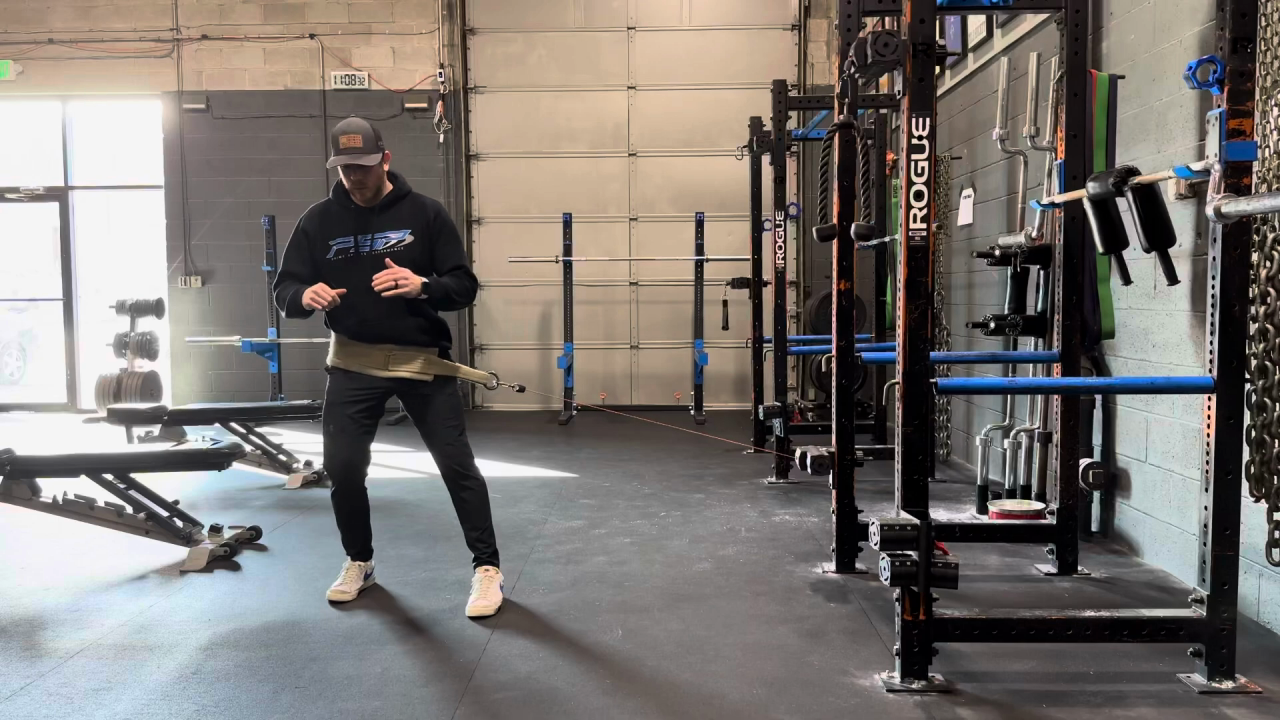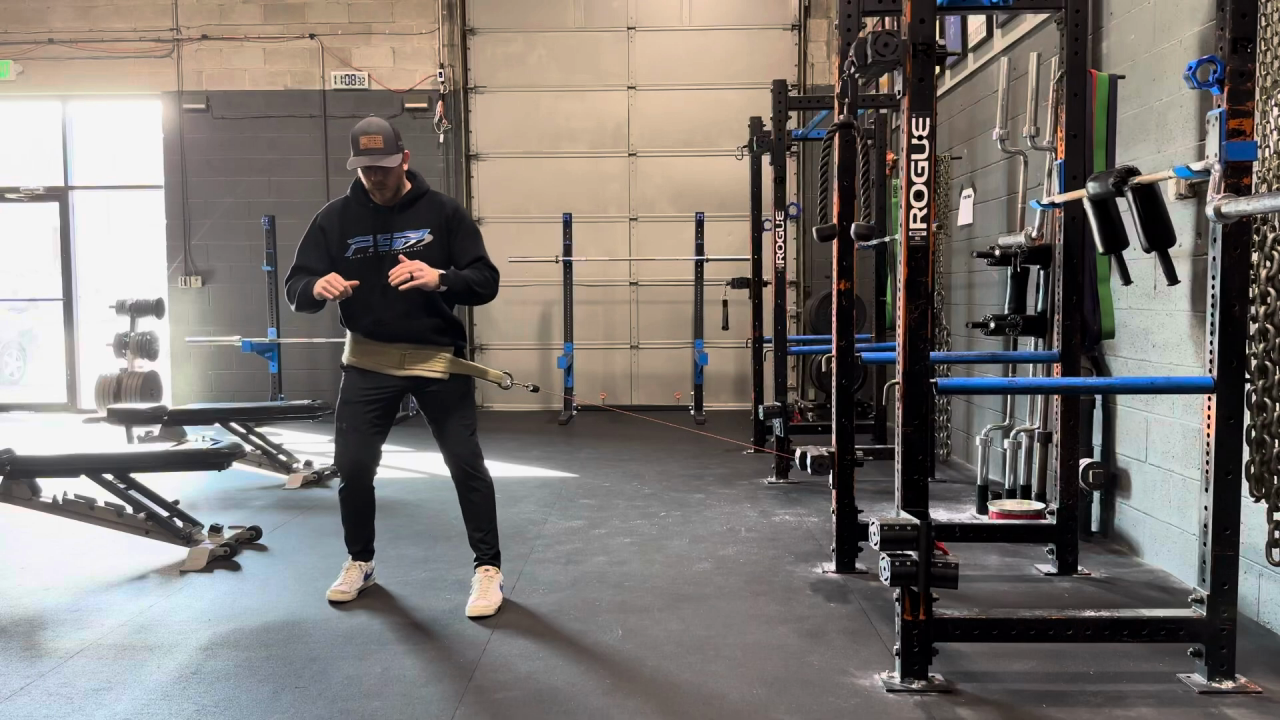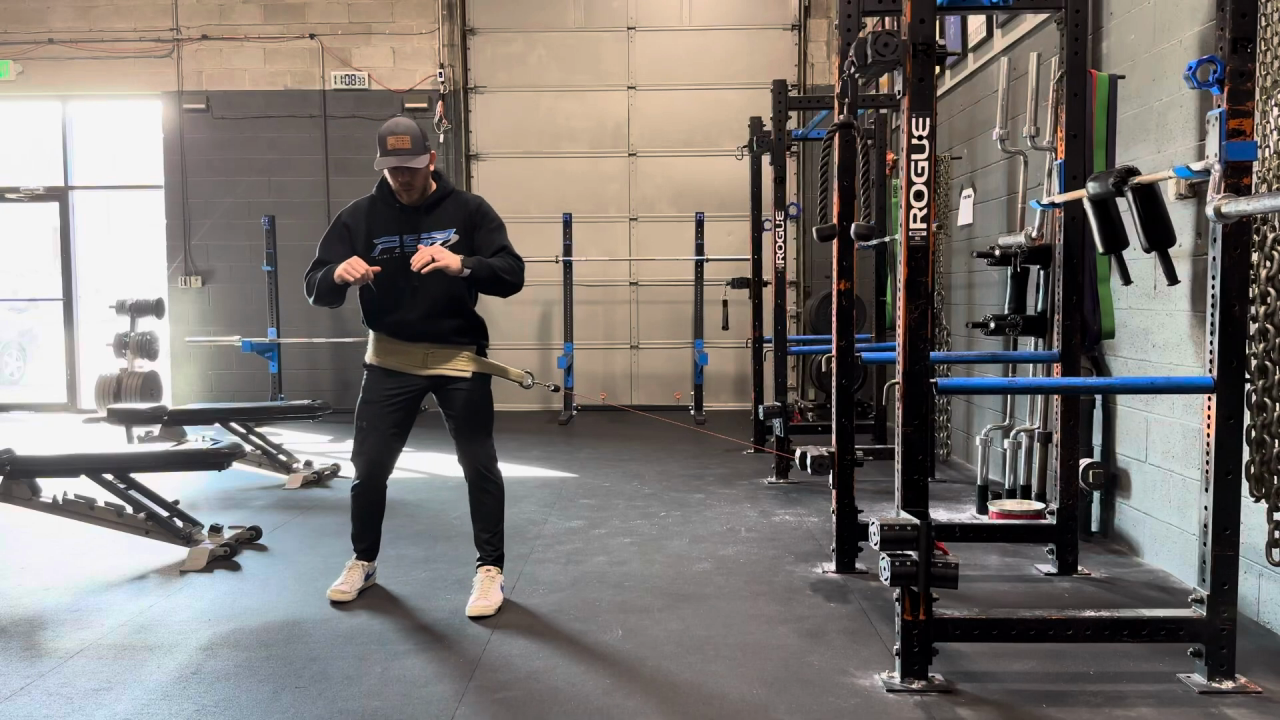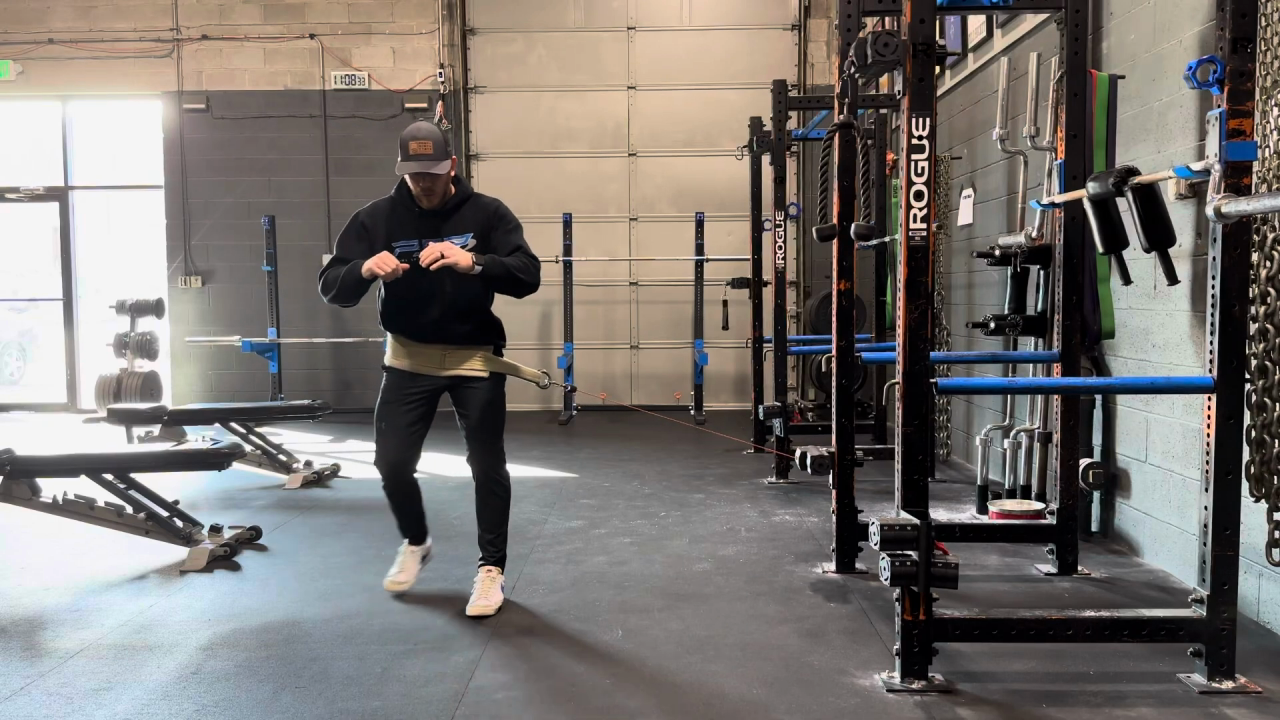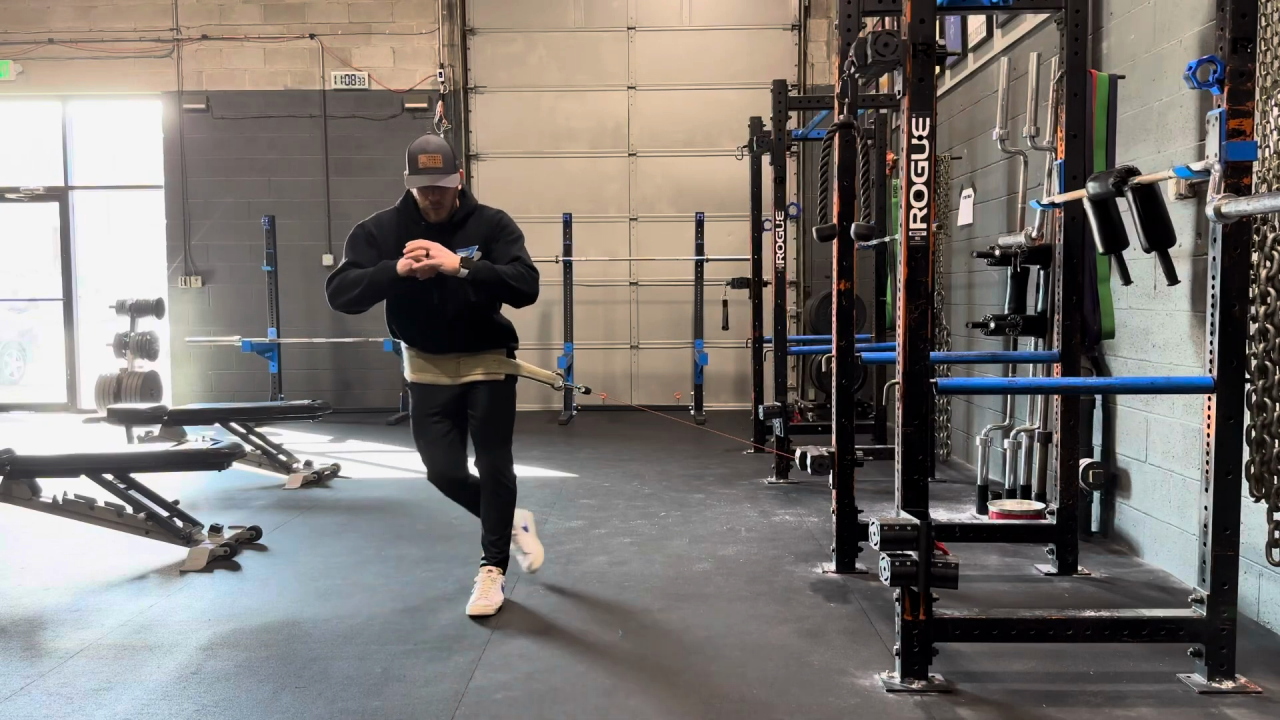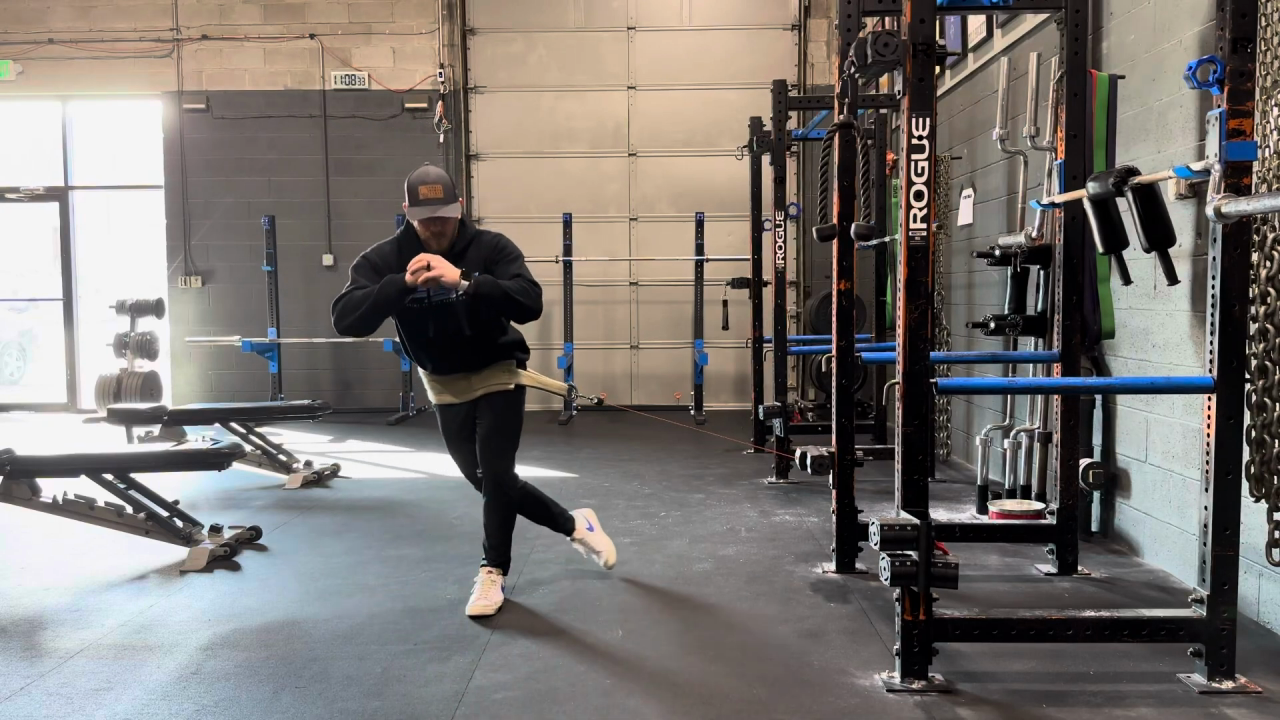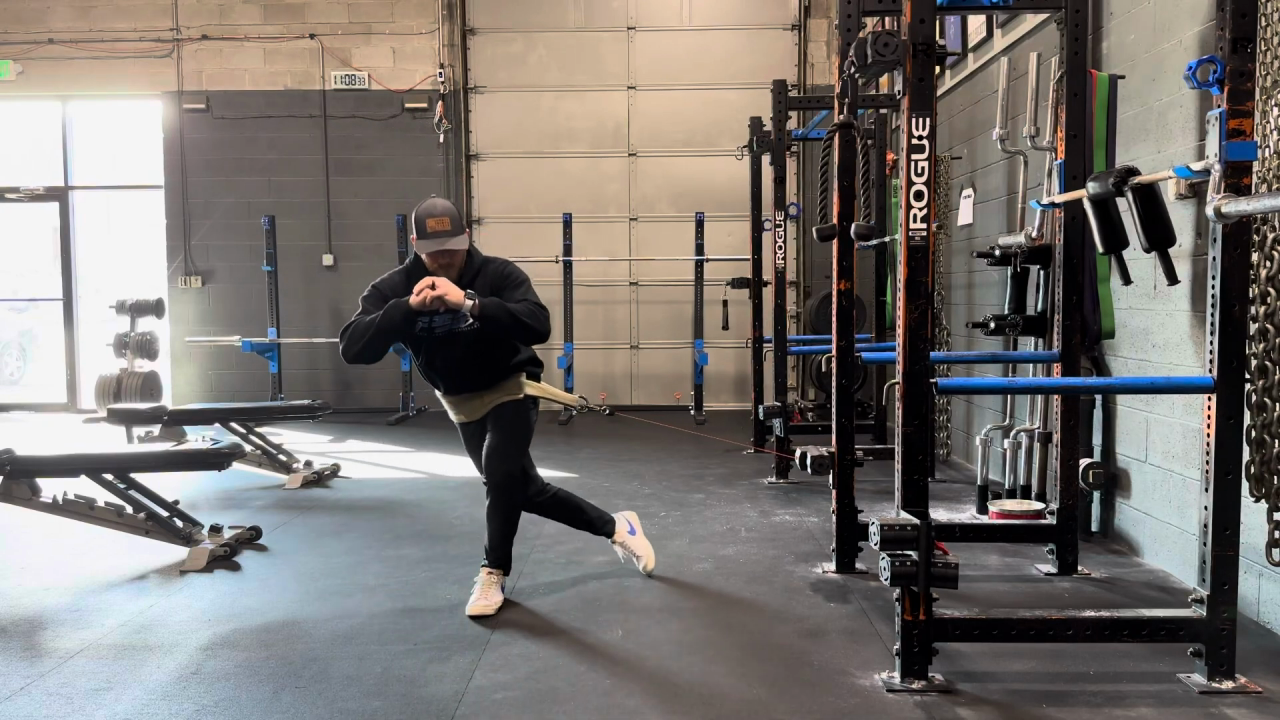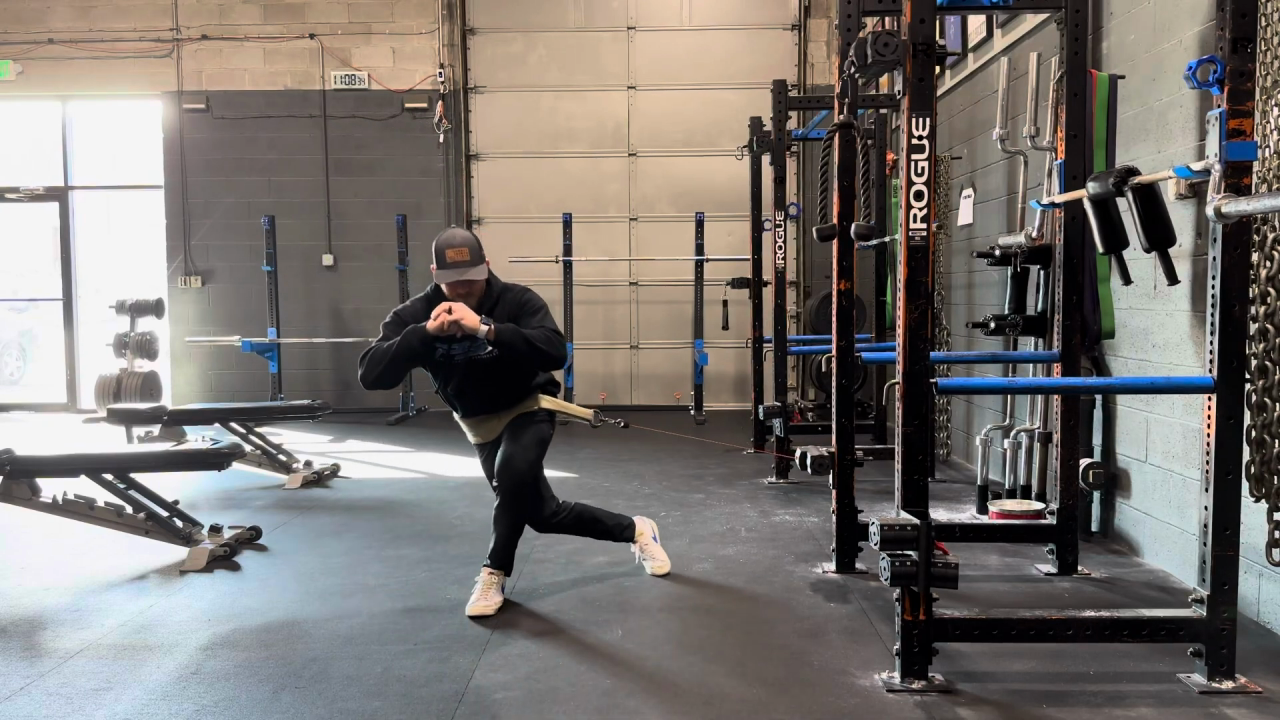
dt=0.2s
person 1, frame 1
left shoulder: (425, 213)
right shoulder: (318, 221)
left elbow: (464, 287)
right elbow: (283, 290)
left wrist: (421, 287)
right wrist: (305, 296)
left hip: (422, 359)
right hip: (353, 361)
left knee: (457, 464)
right knee: (342, 469)
left ankle: (487, 568)
right ankle: (359, 562)
person 1, frame 2
left shoulder: (443, 212)
right shoulder: (335, 218)
left elbow: (486, 282)
right elbow: (295, 287)
left wrist: (439, 278)
right wrist: (317, 287)
left hip: (437, 357)
right hip: (369, 361)
left knee: (466, 464)
right knee: (352, 467)
left ankle: (488, 569)
right ankle: (360, 562)
person 1, frame 3
left shoulder: (468, 210)
right shoulder: (360, 217)
left elbow: (512, 275)
right elbow: (316, 289)
left wrist: (460, 264)
right wrist: (338, 274)
left hip: (459, 355)
right hip: (391, 359)
left knee: (480, 465)
right knee: (369, 466)
left ankle: (489, 570)
right ankle: (363, 562)
person 1, frame 4
left shoulder: (487, 213)
right shoulder: (377, 218)
left elbow: (527, 276)
right elbow: (331, 287)
left wrist: (472, 262)
right wrist: (364, 269)
left hip: (475, 356)
right hip: (410, 357)
left knee: (488, 465)
right knee: (393, 463)
left ankle: (491, 570)
right ankle: (415, 543)
person 1, frame 5
left shoulder: (492, 224)
right shoulder: (381, 230)
left elbow: (526, 287)
right elbow: (339, 295)
left wrist: (460, 266)
right wrist: (393, 270)
left hip: (487, 360)
right hip: (427, 366)
left knee: (493, 465)
right knee: (445, 473)
left ankle: (492, 569)
right ankle: (511, 523)
person 1, frame 6
left shoulder: (491, 247)
right shoulder: (384, 259)
left elbow: (530, 304)
right elbow: (346, 321)
left wrist: (463, 281)
right wrist: (402, 283)
left hip: (497, 373)
right hip: (446, 385)
left knee: (494, 471)
right knee: (489, 481)
left ankle: (493, 571)
right ankle: (574, 525)
person 1, frame 7
left shoulder: (498, 274)
right shoulder: (393, 289)
left elbow: (538, 327)
right elbow: (353, 349)
left wrist: (468, 303)
right wrist: (407, 307)
left hip: (509, 388)
right hip: (463, 403)
left knee: (502, 472)
right knee: (524, 489)
left ankle: (493, 574)
right ankle: (614, 526)
person 1, frame 8
left shoulder: (517, 300)
right shoulder: (414, 316)
left elbow: (555, 353)
right elbow: (371, 376)
left wrist: (485, 328)
right wrist: (423, 332)
left hip: (527, 407)
right hip: (480, 424)
left knee: (514, 472)
right knee: (542, 513)
left ankle: (494, 575)
right ankle: (634, 530)
